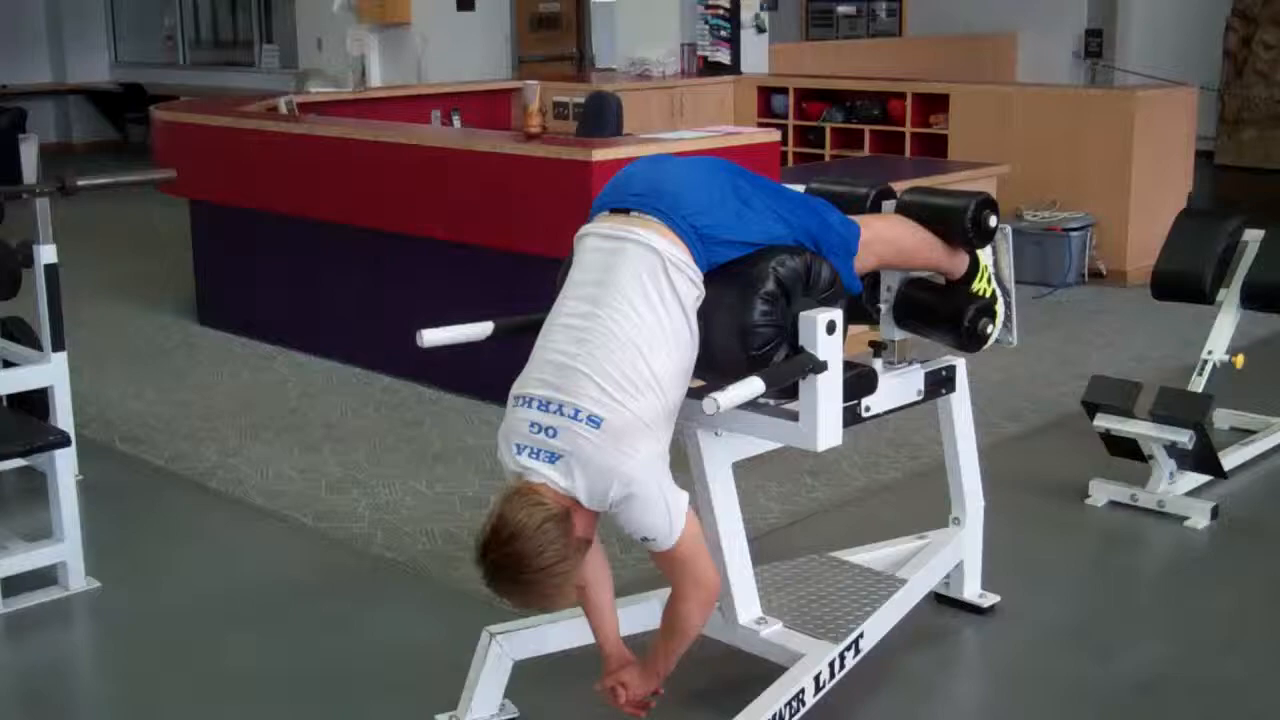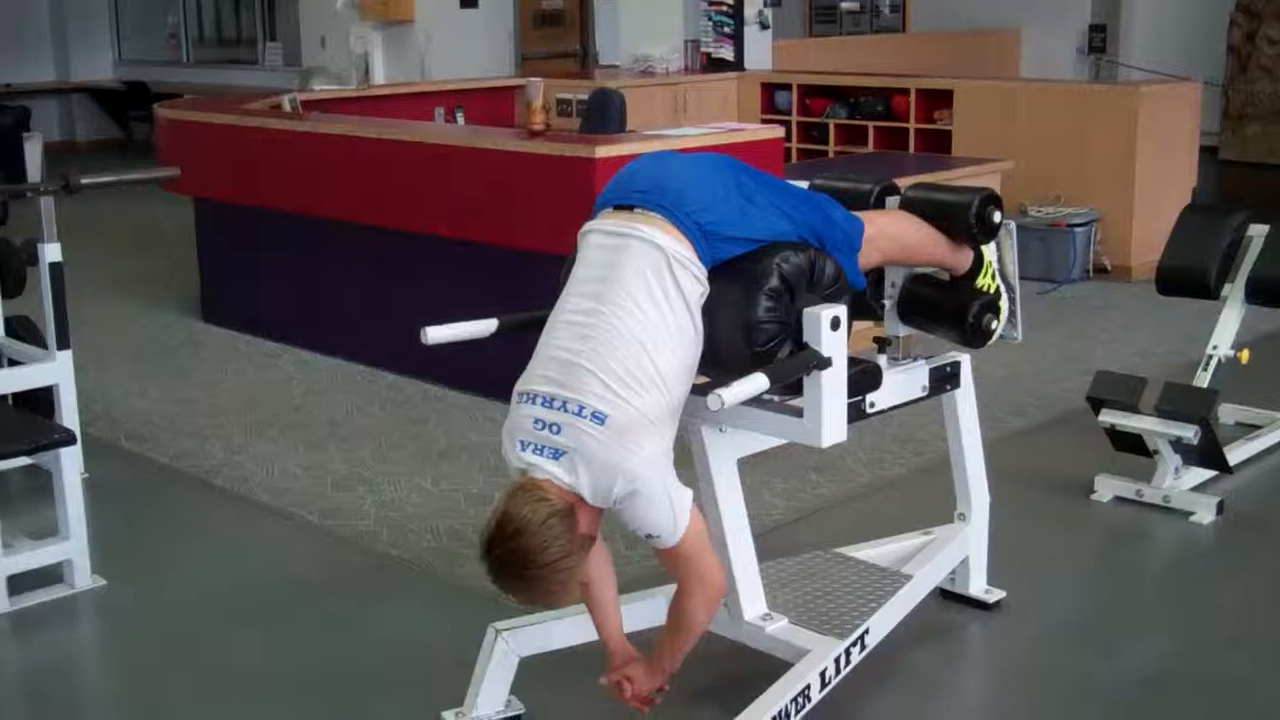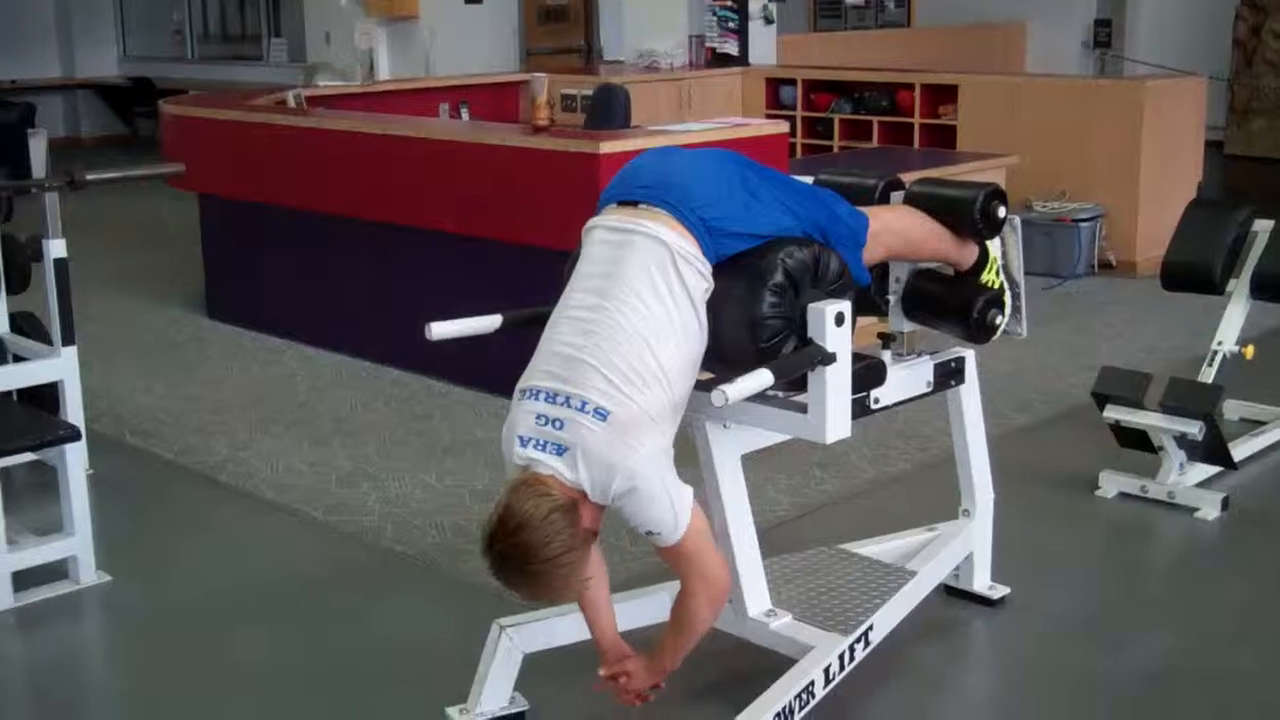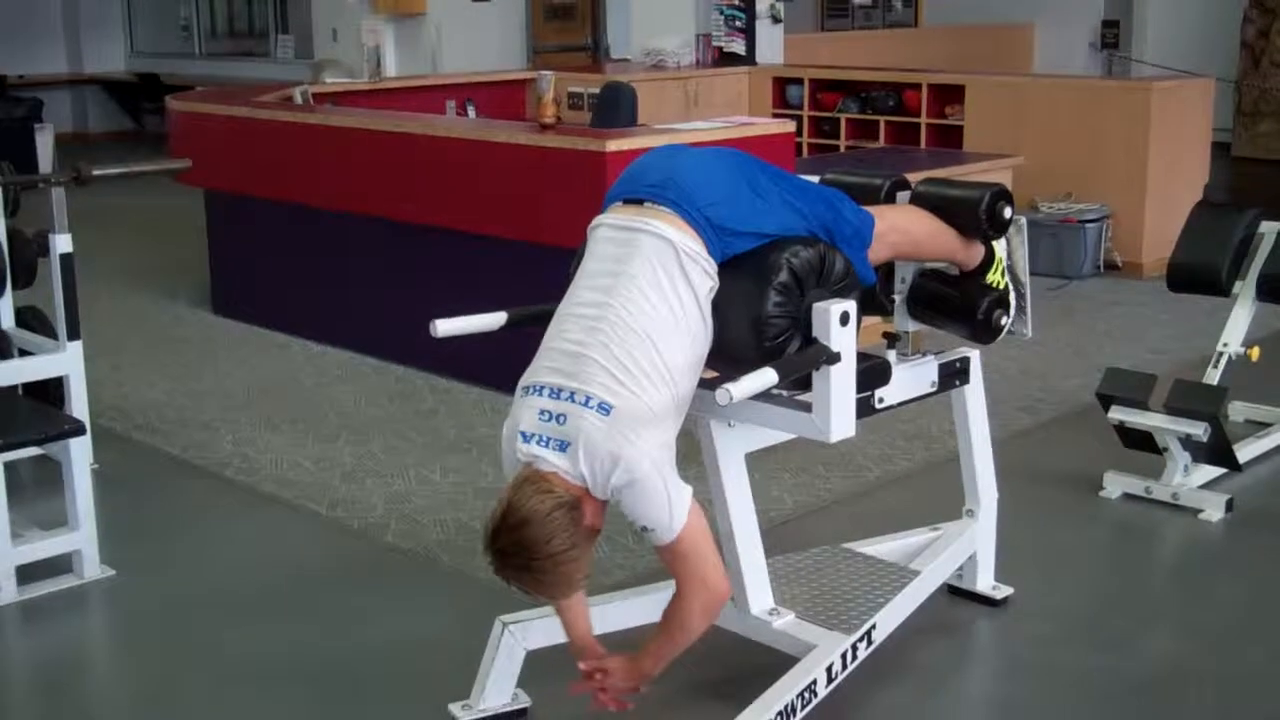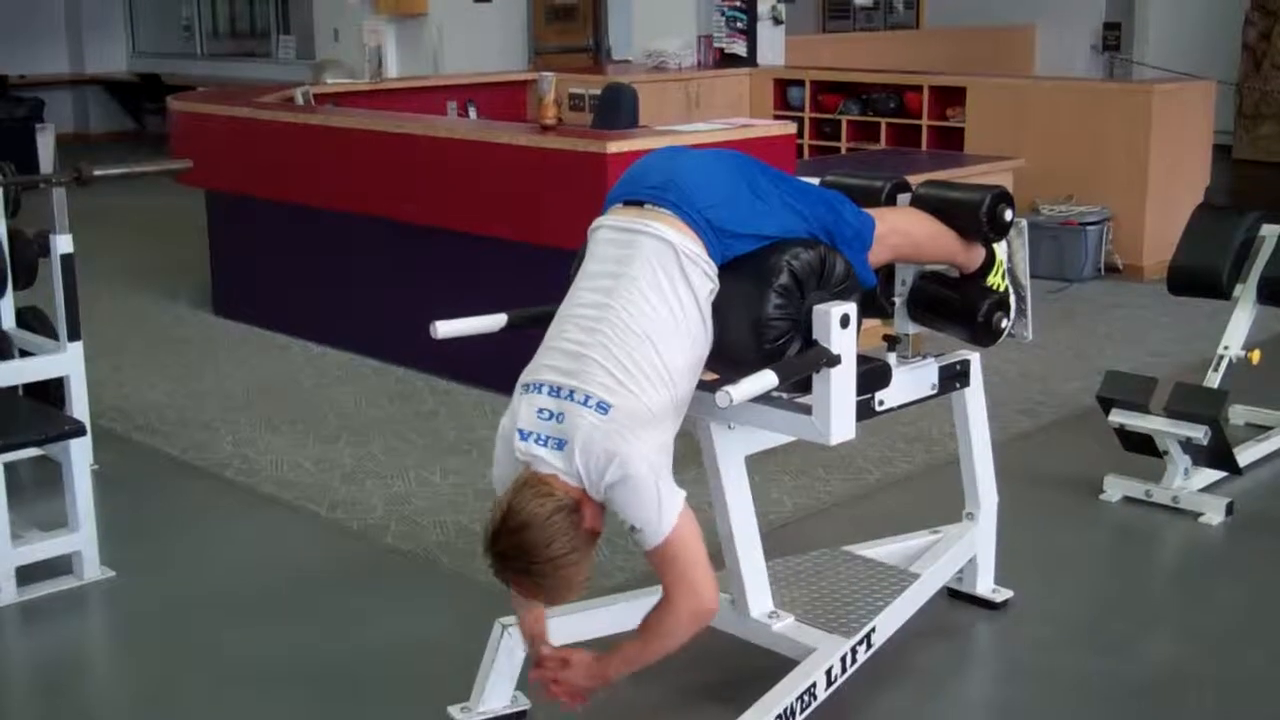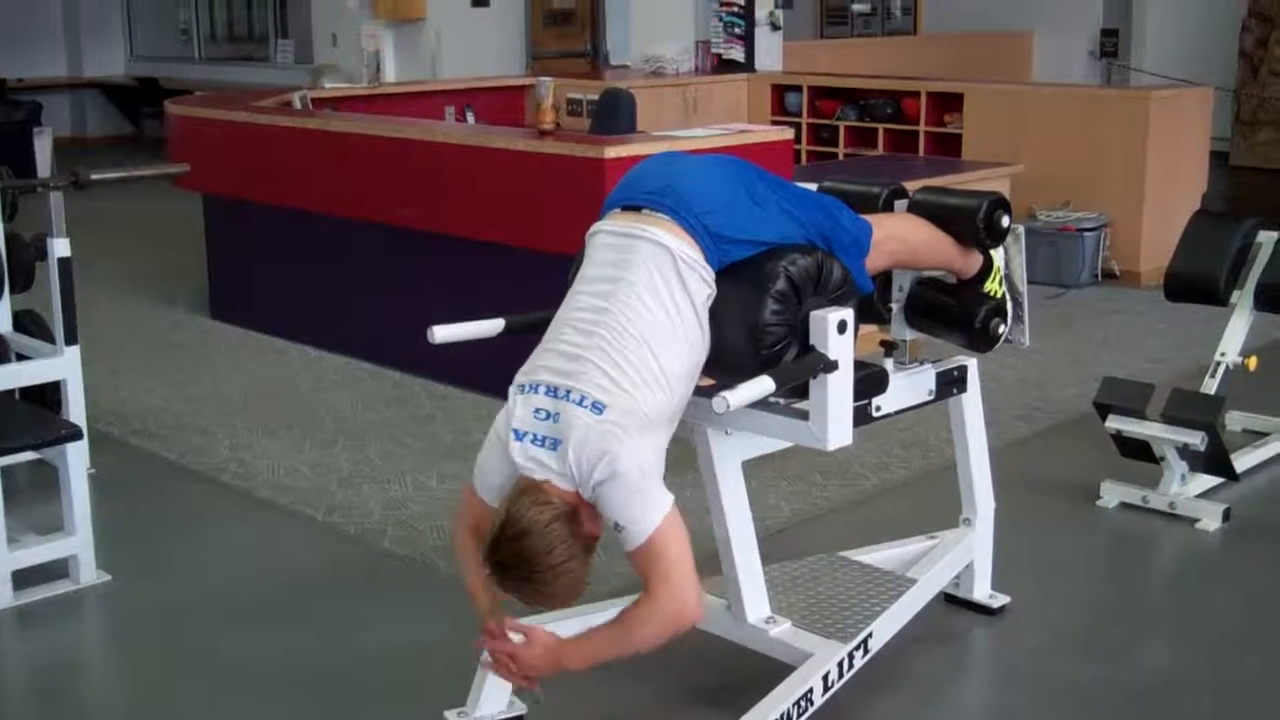
dt=0.1s
person 1, frame 1
left shoulder: (620, 468)
right shoulder: (517, 439)
left elbow: (699, 587)
right elbow: (577, 544)
left wrist: (651, 674)
right wrist: (614, 654)
left hip: (690, 210)
right hip: (618, 209)
left knee: (858, 248)
left ankle: (965, 268)
person 1, frame 2
left shoulder: (624, 464)
right shoulder: (521, 435)
left elbow: (704, 584)
right elbow: (579, 543)
left wrist: (656, 670)
right wrist: (617, 650)
left hip: (694, 204)
right hip: (624, 203)
left knee: (863, 243)
left ankle: (969, 264)
person 1, frame 3
left shoulder: (623, 462)
right shoulder: (522, 434)
left elbow: (709, 584)
right elbow: (571, 546)
left wrist: (651, 671)
right wrist: (609, 647)
left hip: (698, 204)
right hip: (628, 202)
left knee: (865, 240)
left ankle: (974, 258)
person 1, frame 4
left shoulder: (624, 456)
right shoulder: (522, 430)
left elbow: (706, 590)
right elbow: (565, 540)
left wrist: (637, 672)
right wrist: (586, 648)
left hip: (702, 200)
right hip: (634, 197)
left knee: (871, 237)
left ankle: (979, 258)
person 1, frame 5
left shoulder: (620, 458)
right shoulder: (520, 429)
left elbow: (697, 602)
right elbow: (510, 542)
left wrist: (601, 670)
right wrist: (537, 644)
left hip: (702, 207)
left knee: (870, 244)
left ankle: (979, 262)
person 1, frame 6
left shoulder: (611, 456)
right shoulder: (513, 429)
left elbow: (678, 605)
right elbow: (473, 532)
left wrist: (561, 656)
right wrist: (496, 628)
left hip: (699, 210)
right hip: (633, 203)
left knee: (870, 247)
left ankle: (976, 267)
